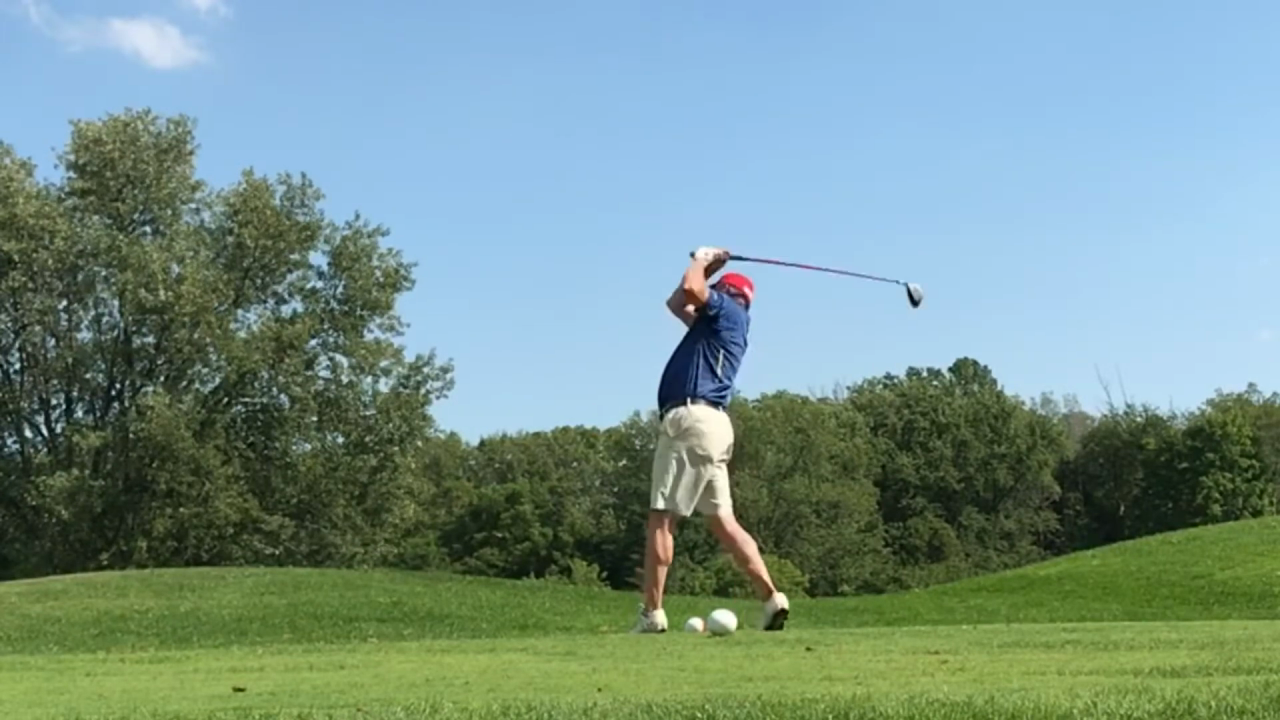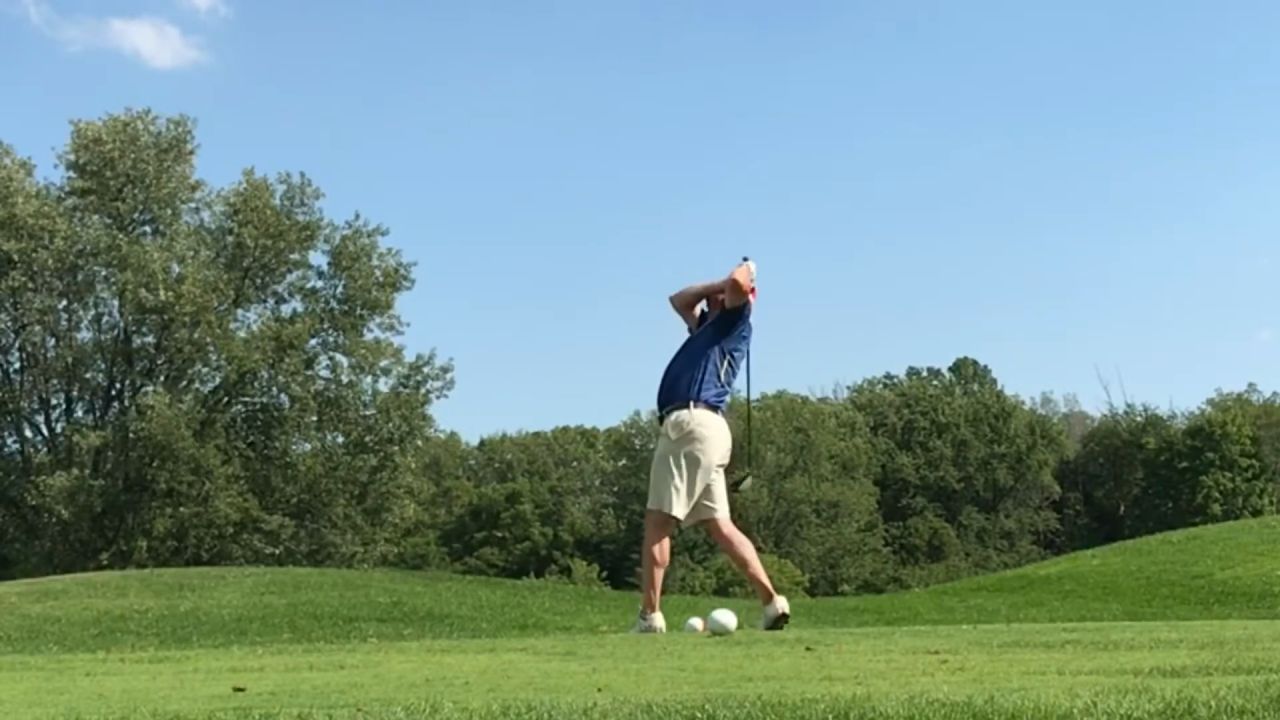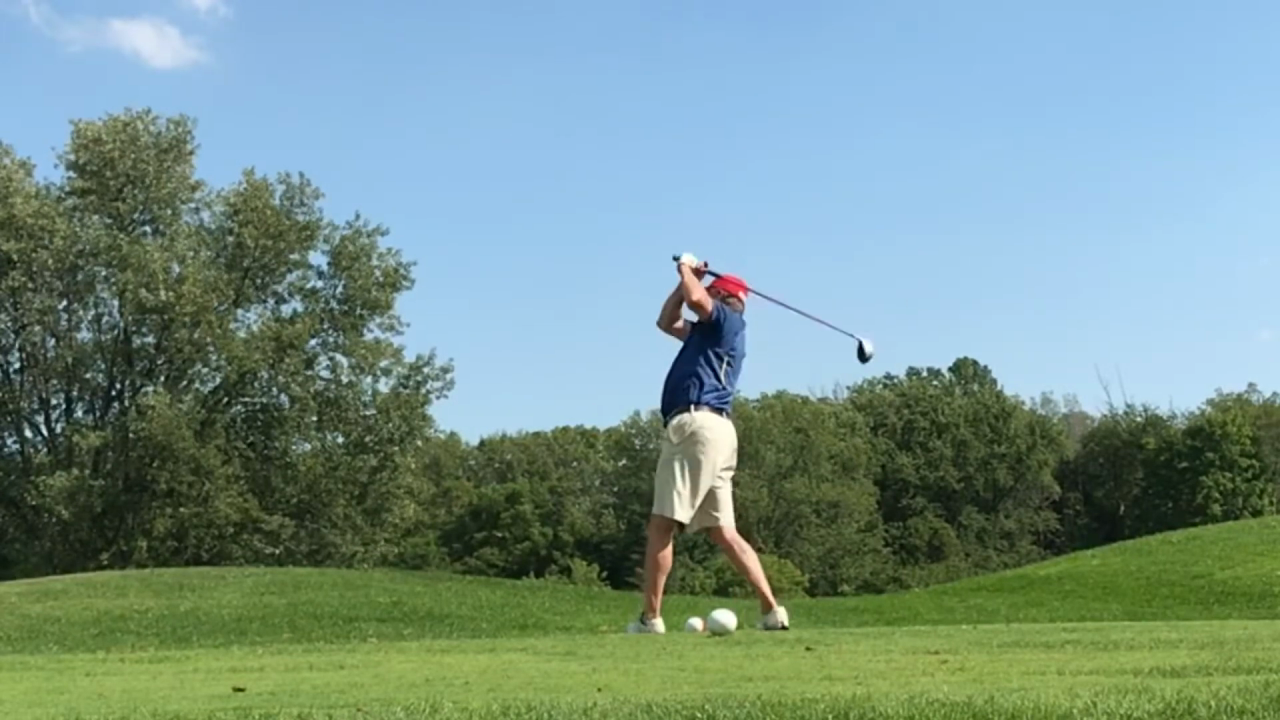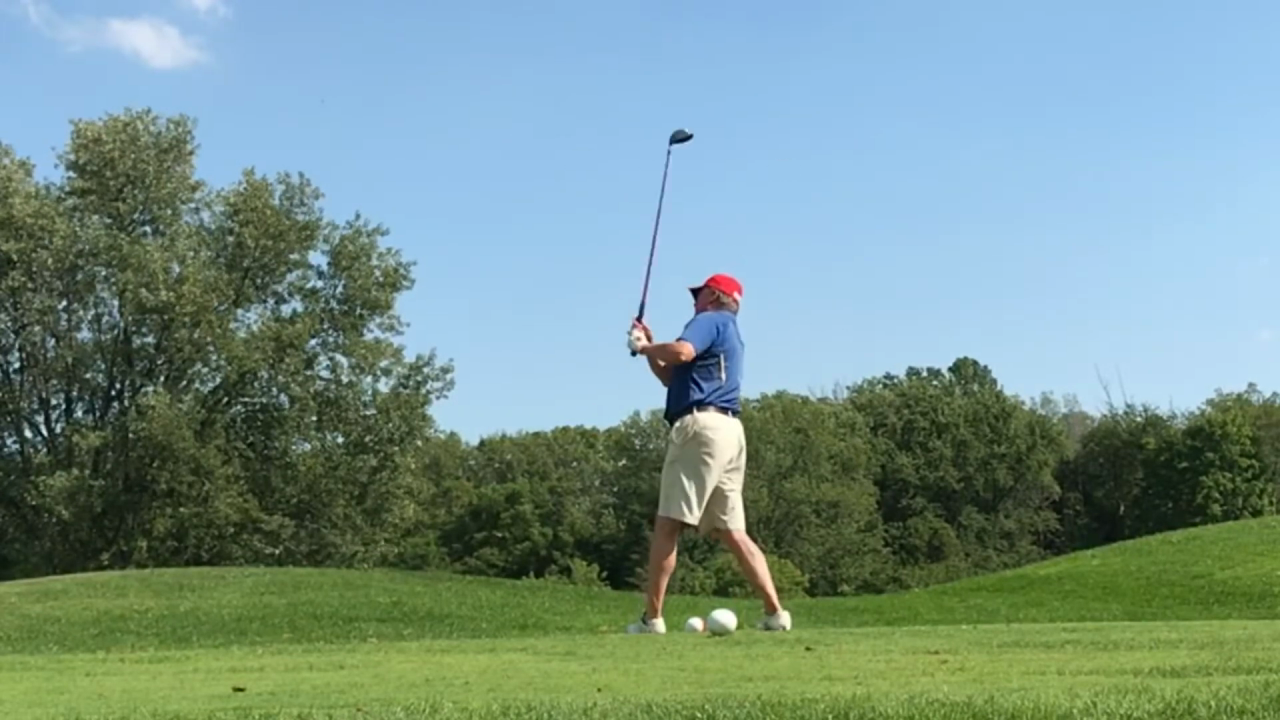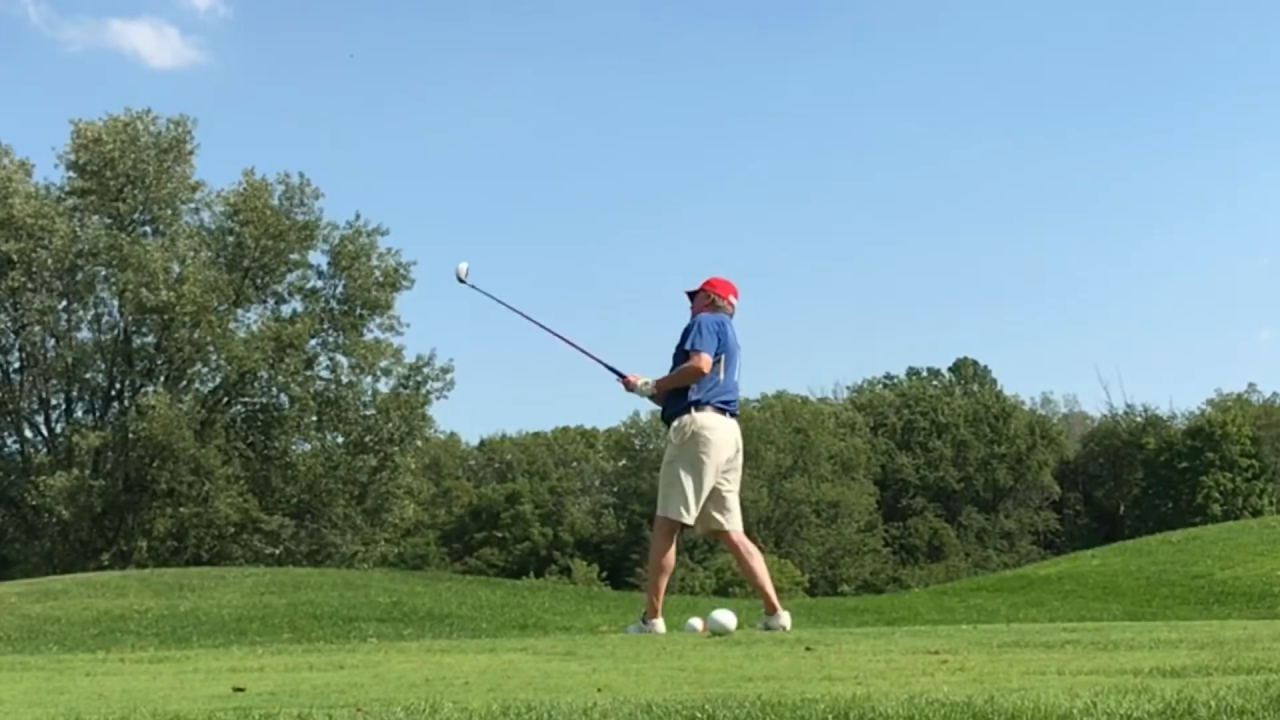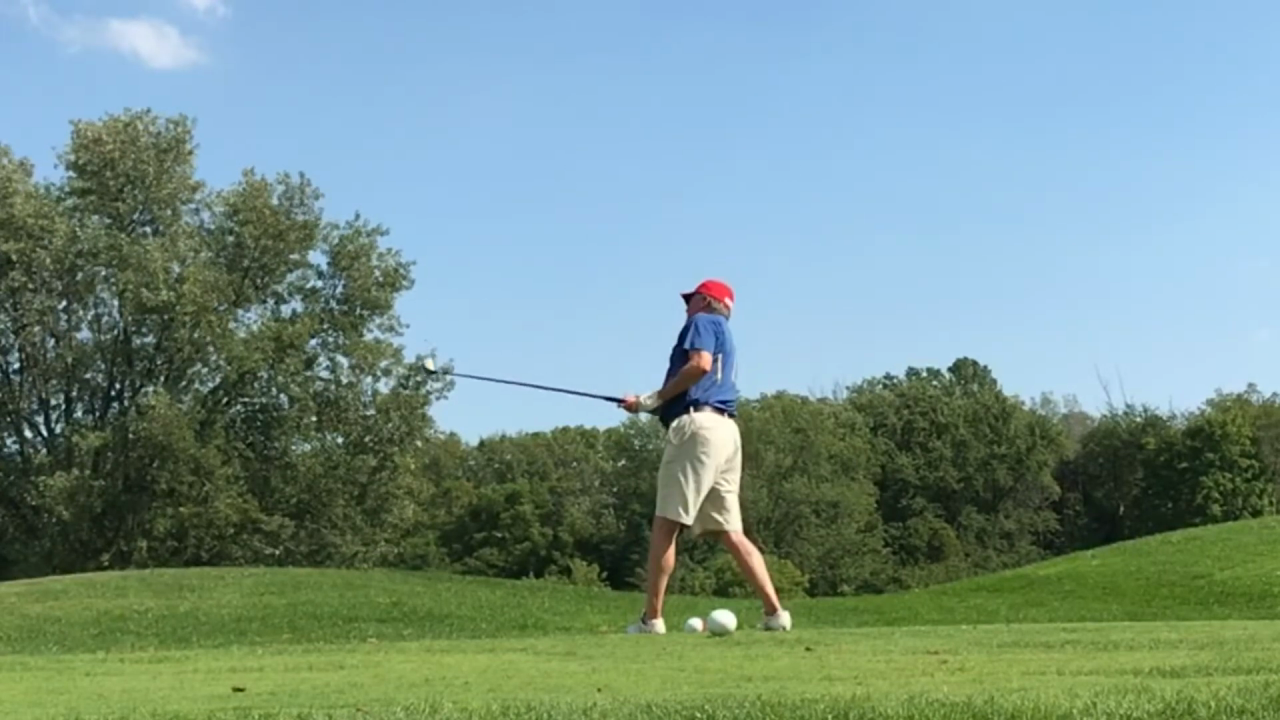
dt=0.2s
person 1, frame 1
left shoulder: (727, 309)
right shoulder: (715, 320)
left elbow: (689, 289)
right elbow: (677, 304)
left wrist: (700, 262)
right wrist: (709, 265)
left hip: (690, 420)
right hip: (709, 423)
left knee: (660, 518)
right knee: (724, 521)
left ankle: (652, 612)
right ankle: (771, 597)
person 1, frame 2
left shoulder: (738, 318)
right shoulder: (712, 323)
left elbow: (740, 285)
right elbow: (678, 300)
left wrist: (744, 272)
right wrist: (724, 282)
left hip: (692, 424)
right hip: (706, 427)
left knee: (658, 521)
right knee: (720, 525)
left ankle: (650, 615)
right ankle: (772, 601)
person 1, frame 3
left shoulder: (728, 319)
right shoulder: (717, 330)
left elbow: (694, 297)
right elbow: (669, 323)
left wrist: (686, 269)
right wrist: (687, 278)
left hip: (695, 427)
right hip: (717, 431)
left knee: (661, 524)
right knee: (723, 531)
left ankle: (650, 617)
right ankle: (772, 610)
person 1, frame 4
left shoulder: (709, 321)
right shoulder: (730, 336)
left elbow: (681, 353)
right elbow: (673, 378)
left wrist: (643, 347)
right wrist: (649, 347)
left hip: (702, 428)
right hip: (728, 431)
left knee: (668, 526)
right knee: (732, 532)
left ankle: (651, 618)
right ankle: (775, 613)
person 1, frame 5
left shoulder: (706, 322)
right shoulder: (726, 338)
left elbow: (698, 367)
left wrist: (651, 386)
right wrist: (648, 389)
left hip: (700, 428)
right hip: (726, 431)
left knee: (666, 525)
right knee: (731, 532)
left ankle: (651, 619)
right ankle: (775, 612)
person 1, frame 6
left shoulder: (703, 322)
right shoulder: (722, 338)
left elbow: (699, 365)
left wrist: (655, 397)
right wrist: (647, 404)
left hip: (698, 428)
right hip: (724, 431)
left knee: (665, 526)
right knee: (731, 532)
left ankle: (651, 619)
right ankle: (775, 613)
